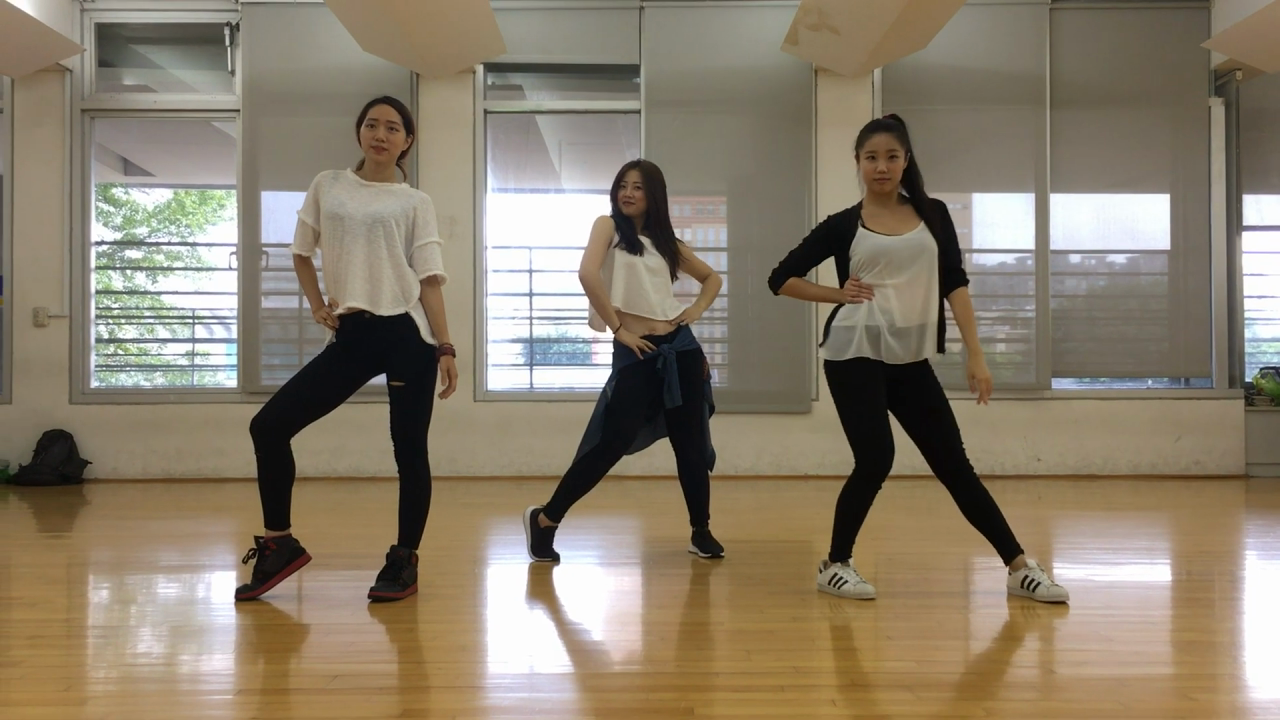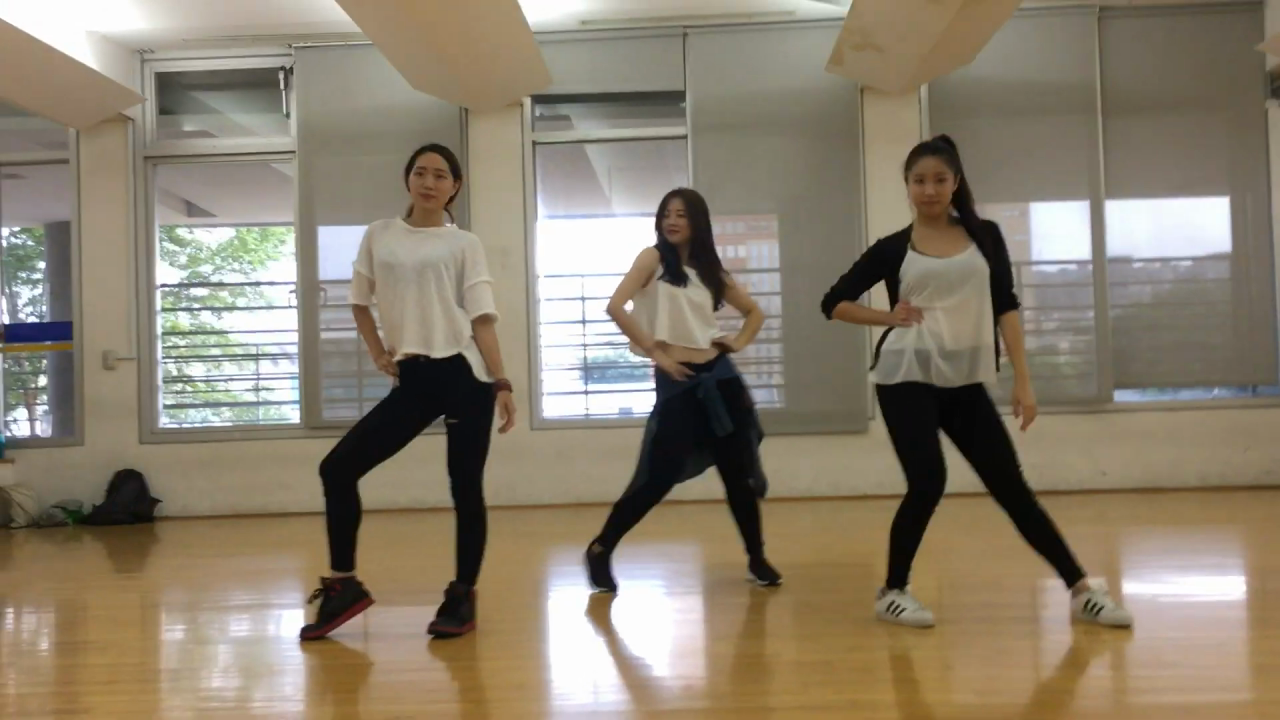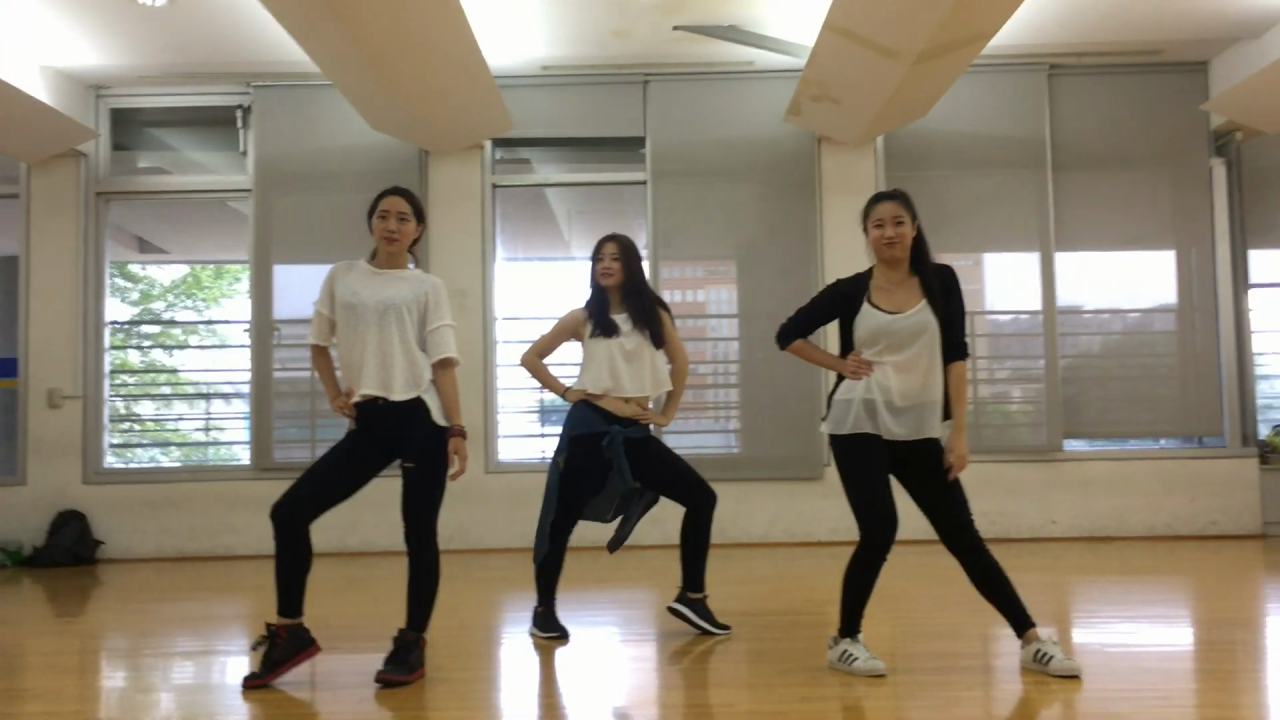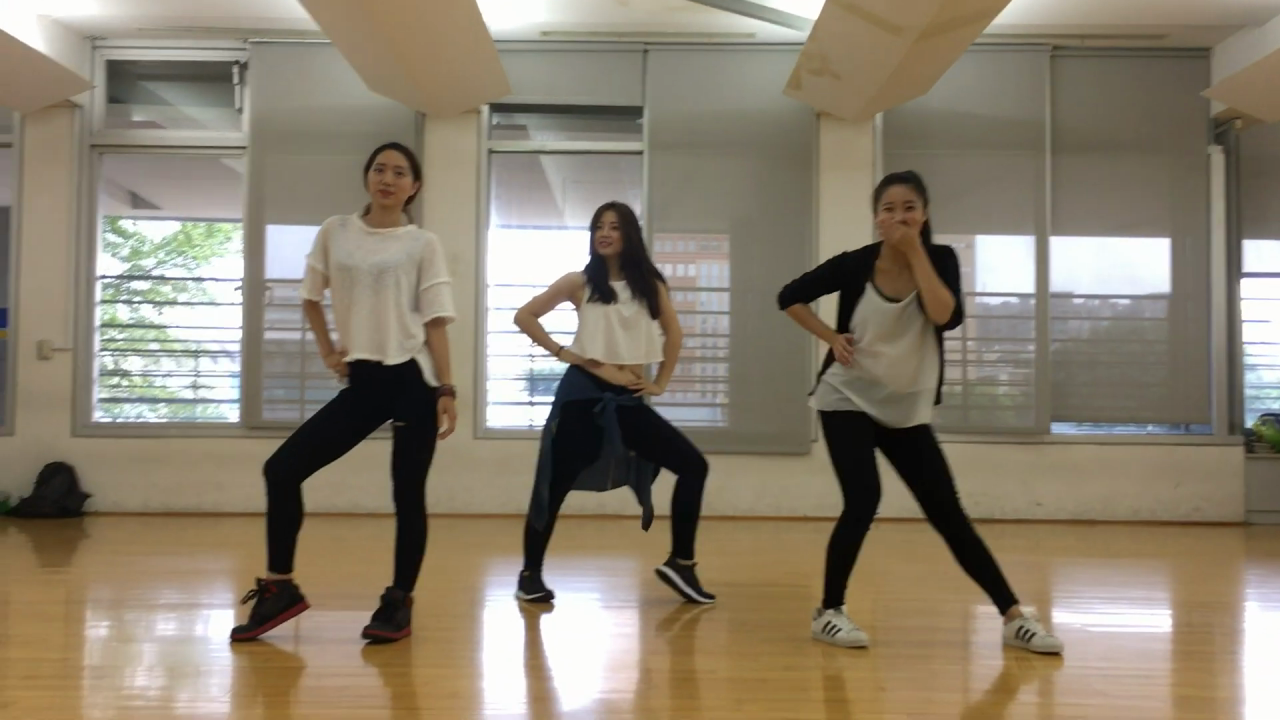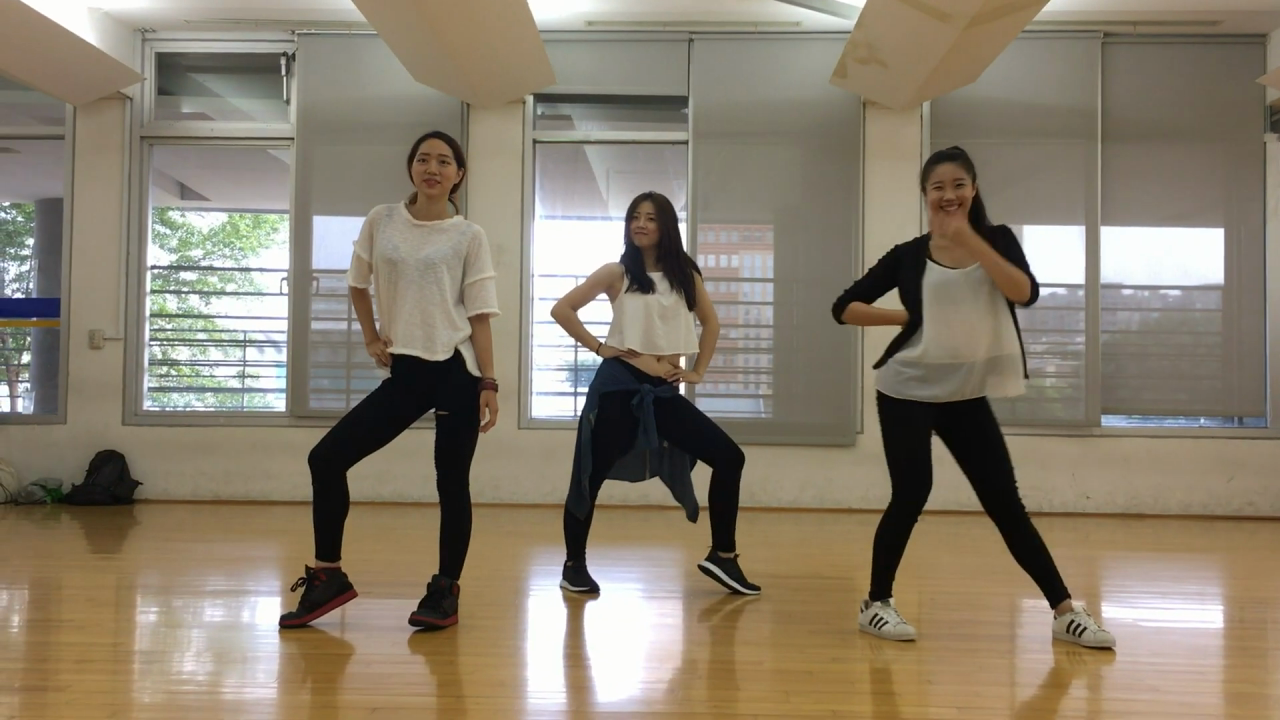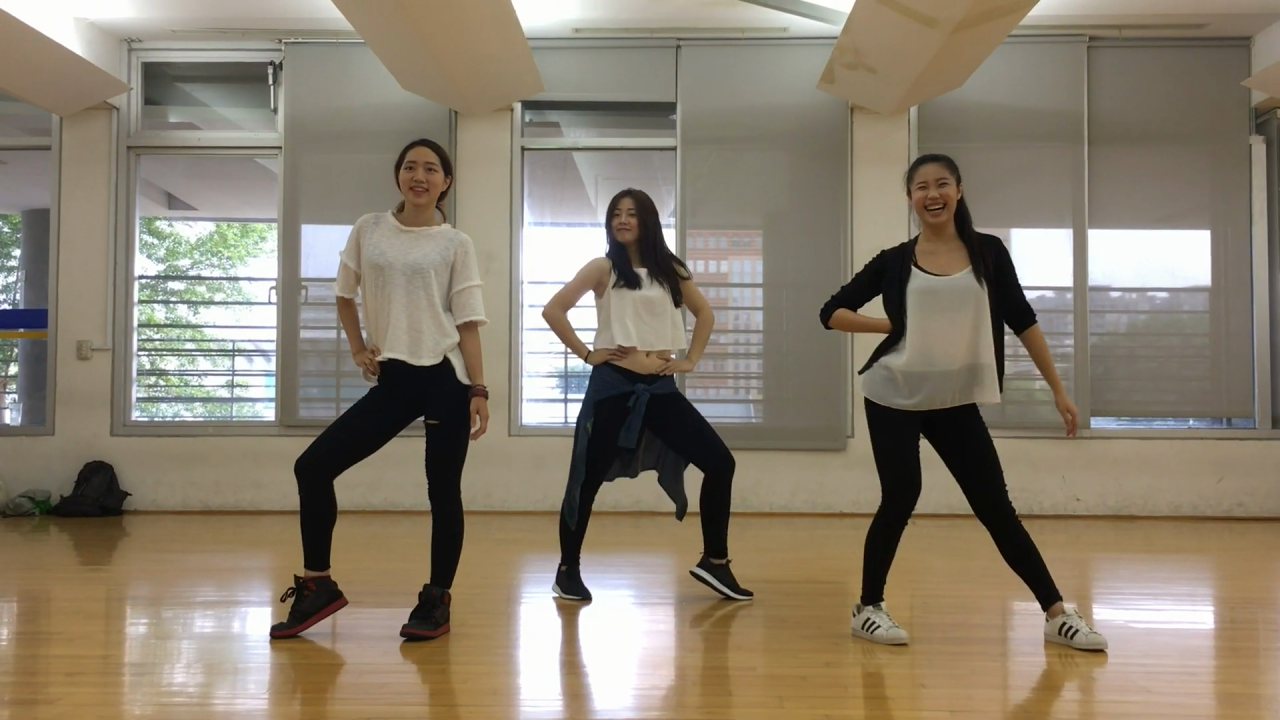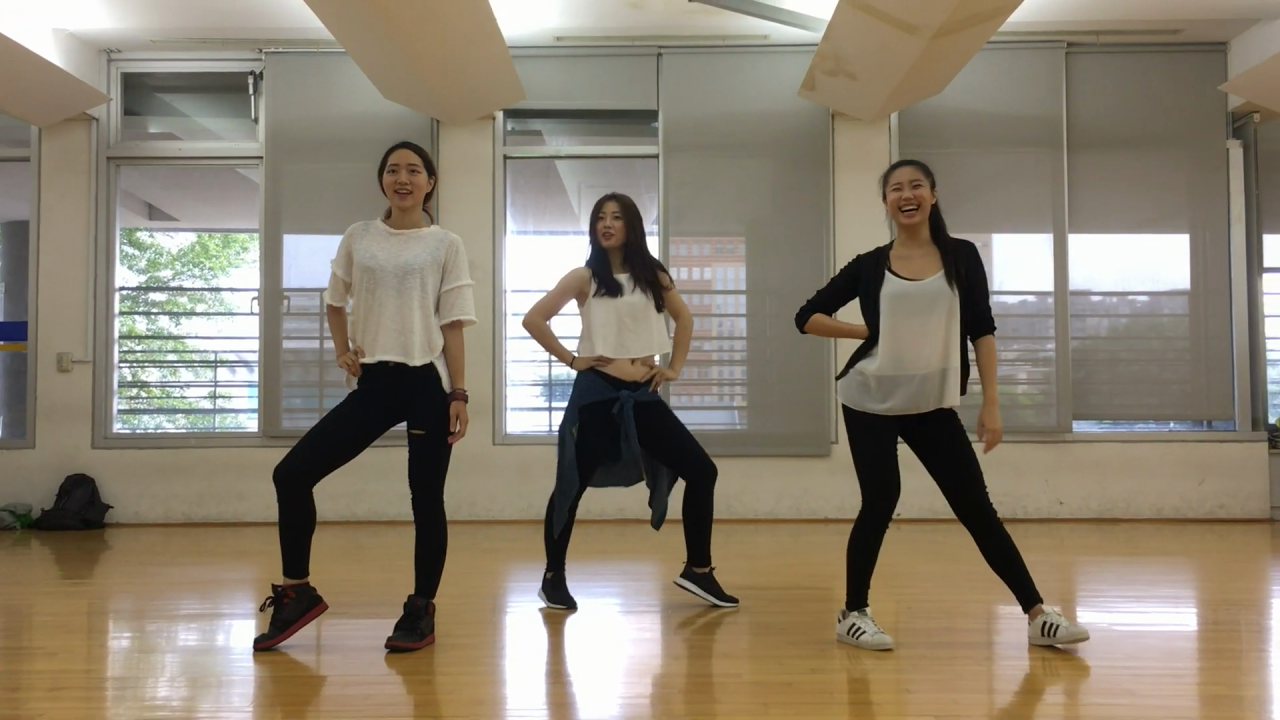
dt=0.7s
person 1, frame 1
left shoulder: (416, 203)
right shoulder: (327, 186)
left elbow: (429, 279)
right elbow: (302, 253)
left wrist: (445, 348)
right wrist: (318, 308)
left hip: (407, 335)
right hip: (350, 337)
left knee: (409, 449)
right knee: (269, 425)
left ankle: (404, 560)
right ankle: (279, 542)
person 1, frame 2
left shoulder: (465, 245)
right shoulder: (380, 235)
left elbow: (482, 318)
right elbow: (361, 302)
left wrist: (501, 383)
right wrist: (378, 354)
left hip: (463, 376)
right hip: (411, 380)
left knee: (465, 486)
right knee: (338, 468)
left ankle: (462, 596)
right ankle: (344, 584)
person 1, frame 3
left shoulder: (428, 287)
right shoulder: (342, 276)
left elbow: (443, 362)
right elbow: (319, 343)
left wrist: (456, 430)
right wrist: (334, 395)
left hip: (420, 420)
right hip: (367, 423)
left knee: (419, 532)
right knee: (290, 511)
left ankle: (412, 643)
right ankle: (290, 631)
person 1, frame 4
left shoulder: (423, 245)
right shoulder: (335, 232)
left elbow: (435, 322)
right elbow: (312, 298)
left wrist: (447, 390)
right wrist: (328, 353)
left hip: (413, 380)
right hip: (361, 381)
left knee: (408, 491)
right knee: (282, 469)
left ankle: (399, 601)
right ankle: (280, 588)
person 1, frame 5
left shoulder: (469, 236)
right shoulder: (380, 221)
left elbow: (479, 316)
right elbow: (358, 284)
left wrist: (488, 384)
right wrist: (371, 340)
left hip: (456, 372)
right hip: (404, 373)
left knee: (452, 481)
right knee: (327, 457)
left ankle: (445, 590)
right ankle: (328, 576)
person 1, frame 6
left shoulder: (456, 244)
right shoulder: (367, 230)
left elbow: (467, 323)
right elbow: (345, 295)
left wrist: (478, 390)
right wrist: (357, 349)
left hip: (445, 378)
right hip: (392, 380)
left knee: (443, 489)
right knee: (313, 466)
left ankle: (437, 599)
right ankle: (318, 584)
person 1, frame 7
left shoulder: (446, 245)
right shoulder: (358, 237)
left elbow: (452, 325)
right elbow: (336, 302)
left wrist: (459, 394)
right wrist: (343, 352)
left hip: (427, 383)
right hip: (373, 384)
left knee: (426, 497)
right knee: (293, 472)
left ankle: (421, 609)
right ankle: (296, 591)
person 2, frame 1
left shoulder: (933, 215)
right shoulder: (842, 225)
left elbow: (955, 284)
right elbow: (782, 278)
left wrist: (975, 353)
right wrist: (839, 294)
left hip: (911, 359)
right hip: (855, 353)
left knee: (953, 462)
right knee: (875, 459)
left ankle: (1020, 567)
right ankle: (835, 565)
person 2, frame 2
left shoulder: (984, 236)
right shoulder: (893, 249)
left elbow: (1006, 307)
right elbow: (834, 302)
left wrist: (1022, 379)
right wrist: (889, 317)
left hip: (965, 381)
right hip: (906, 377)
left knee: (1011, 486)
right knee: (927, 484)
left ankle: (1083, 591)
right ankle: (892, 592)
person 2, frame 3
left shoulder: (940, 281)
right shoulder: (850, 291)
left elbow: (956, 355)
right elbow: (788, 335)
left wrist: (959, 431)
right wrist: (839, 364)
left hip: (918, 429)
right hip: (859, 425)
left knee: (963, 535)
right knee: (879, 531)
left ankle: (1032, 641)
right ankle: (845, 641)
person 2, frame 4
left shoulder: (940, 260)
right shoulder: (855, 264)
left elbow: (946, 316)
right elbow: (790, 297)
left wrist: (915, 253)
right wrist: (832, 338)
left hip: (907, 410)
right hip: (847, 401)
left knee: (948, 513)
right knee: (862, 502)
left ankle: (1014, 616)
right ankle: (829, 611)
person 2, frame 5
left shoulder: (997, 239)
right shoulder: (909, 254)
left elbow: (1025, 293)
right elbow: (844, 308)
left wrist: (971, 239)
right wrist: (906, 317)
left hip: (968, 395)
right hip: (907, 389)
left knee: (1005, 503)
right knee: (911, 494)
left ankle: (1065, 611)
right ankle: (877, 603)
person 2, frame 6
left shoulder: (988, 252)
right shoulder: (894, 261)
left elbow: (1022, 320)
right elbow: (832, 312)
left wrist: (1058, 390)
right wrist: (890, 325)
left hip: (957, 402)
right hip: (894, 397)
left knee: (996, 506)
right knee: (900, 497)
left ankle: (1057, 614)
right ankle: (868, 607)
person 2, frame 7
left shoulder: (961, 256)
right shoulder: (869, 265)
left elbow: (982, 330)
right elbow: (808, 317)
left wrist: (991, 403)
right wrist: (865, 332)
left hip: (934, 405)
right hip: (871, 402)
left knee: (976, 506)
right knee: (880, 501)
left ankle: (1038, 615)
right ankle: (853, 613)
person 3, frame 1
left shoulder: (667, 241)
right shoulder: (608, 226)
left elbow: (712, 277)
right elbow: (588, 274)
left wrist: (697, 309)
right wrist: (617, 328)
left hip: (681, 348)
right hip: (636, 352)
left knee: (692, 444)
right knee: (611, 444)
left ankle: (701, 532)
right ankle: (544, 519)
person 3, frame 2
left shoulder: (712, 271)
right shoulder: (652, 260)
left elbow: (754, 312)
right elbow: (617, 305)
left wrist: (737, 344)
right wrist: (649, 350)
left hip: (719, 378)
right hip: (676, 382)
left knee: (739, 472)
right knee: (659, 478)
left ankle: (757, 559)
right ankle: (599, 551)
person 3, frame 3
left shoulder: (654, 313)
right shoulder: (582, 317)
left elbow: (679, 362)
right elbow: (531, 358)
left wrist: (667, 414)
right wrist: (564, 392)
left hip: (636, 431)
right hip: (590, 427)
left knee: (701, 497)
right knee: (564, 518)
left ankle: (692, 597)
right ankle: (544, 611)
person 3, frame 4
left shoulder: (650, 284)
right shoulder: (580, 282)
left elbow: (673, 334)
right elbow: (524, 316)
left wrist: (661, 382)
right wrist: (562, 353)
left hip: (629, 399)
right hip: (584, 393)
left knee: (693, 466)
right knee: (557, 484)
left ankle: (681, 563)
right ankle: (530, 575)
person 3, frame 5
left shoulder: (685, 275)
right shoulder: (617, 272)
left elbow: (710, 322)
right elbow: (562, 309)
left wrist: (698, 371)
right wrist: (599, 348)
left hip: (665, 391)
right hip: (620, 385)
left knee: (729, 458)
right knee: (592, 473)
left ankle: (722, 556)
right ankle: (574, 564)
person 3, frame 6
left shoulder: (670, 269)
right shoulder: (603, 268)
left elbow: (704, 312)
right elbow: (553, 310)
left wrist: (690, 360)
right wrist: (586, 353)
left hip: (660, 387)
right hip: (614, 385)
left knee: (720, 463)
right knee: (588, 477)
left ankle: (714, 562)
right ankle: (568, 571)
person 3, frame 7
left shoulder: (653, 275)
right shoulder: (585, 277)
left elbow: (683, 318)
right elbow: (534, 319)
left wrist: (675, 367)
right wrist: (571, 359)
left hip: (644, 395)
right hip: (598, 392)
left knee: (702, 471)
right knee: (572, 483)
left ankle: (698, 570)
right ankle: (553, 577)
